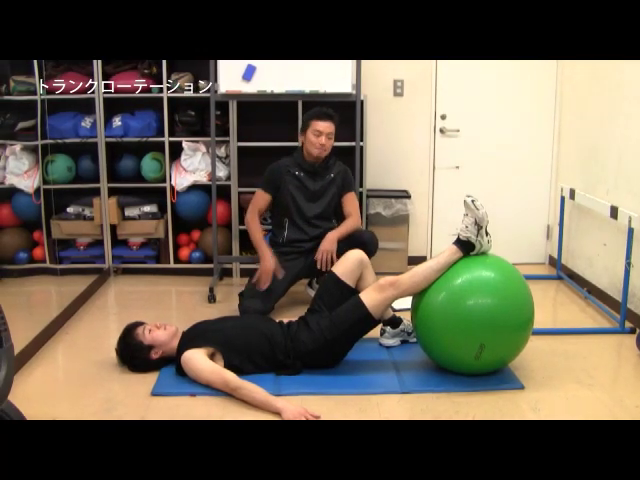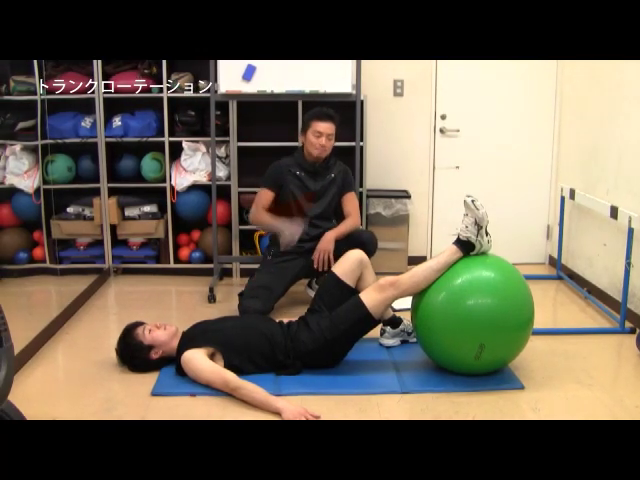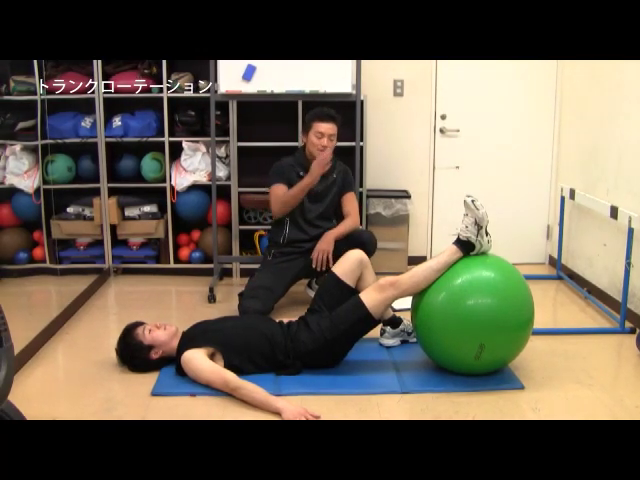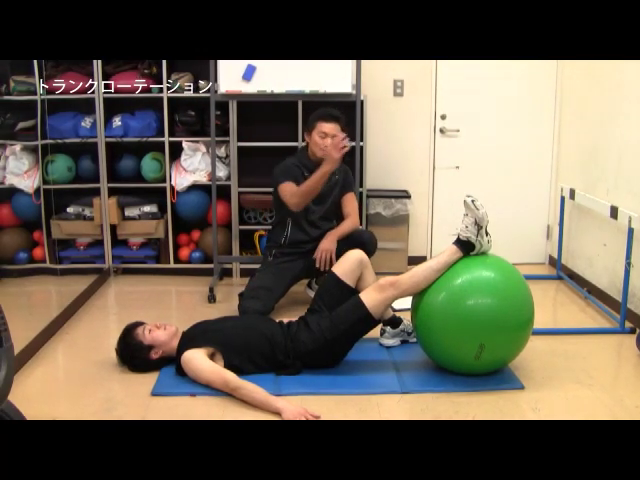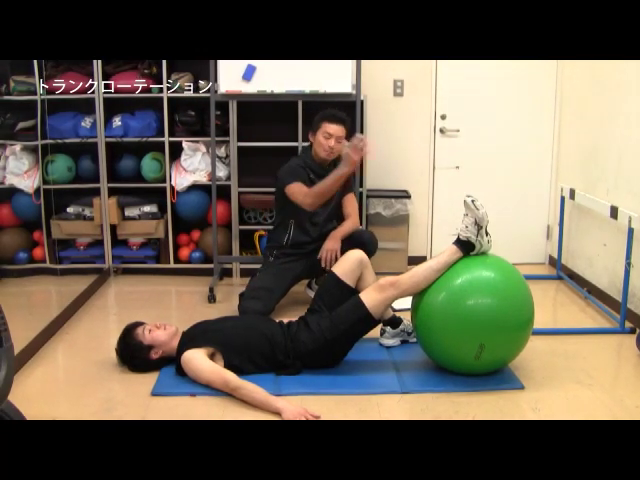
dt=0.1s
person 1, frame 1
left shoulder: (194, 333)
right shoulder: (190, 358)
right elbow: (231, 383)
right wrist: (281, 406)
left hip: (301, 327)
right hip: (309, 348)
left knee: (357, 256)
right knee: (388, 286)
right ankle: (465, 244)
person 1, frame 2
left shoulder: (194, 333)
right shoulder: (189, 358)
right elbow: (230, 383)
right wrist: (281, 406)
left hip: (302, 328)
right hip: (310, 348)
left knee: (358, 256)
right knee: (388, 286)
right ankle: (465, 244)
person 1, frame 3
left shoulder: (194, 333)
right shoulder: (190, 358)
right elbow: (231, 382)
right wrist: (281, 406)
left hip: (301, 327)
right hip: (309, 348)
left knee: (357, 257)
right knee: (388, 286)
right ankle: (465, 244)
person 1, frame 4
left shoulder: (195, 333)
right shoulder: (190, 358)
right elbow: (230, 382)
right wrist: (281, 406)
left hip: (302, 328)
right hip: (310, 348)
left knee: (357, 257)
right knee: (388, 285)
right ankle: (465, 244)
person 1, frame 5
left shoulder: (194, 333)
right shoulder: (190, 358)
right elbow: (231, 382)
right wrist: (281, 406)
left hip: (302, 327)
right hip: (309, 348)
left knee: (357, 257)
right knee: (388, 286)
right ankle: (465, 244)
person 2, frame 1
left shoulder: (340, 172)
right shoulder: (280, 170)
left elbow: (354, 218)
right elbow: (252, 215)
left wrist: (333, 235)
right wrist: (265, 255)
left hip: (322, 247)
right hip: (286, 252)
left knee: (368, 240)
right knee: (251, 308)
person 2, frame 2
left shoulder: (341, 172)
right shoulder: (281, 169)
left elbow: (354, 218)
right elbow: (255, 213)
left wrist: (331, 236)
right wrist: (280, 226)
left hip: (322, 247)
right hip: (286, 252)
left knee: (367, 240)
right knee: (250, 308)
left ankle: (322, 282)
person 2, frame 3
left shoulder: (341, 172)
right shoulder: (284, 168)
left elbow: (353, 218)
right elbow: (278, 209)
left wrist: (330, 236)
right wrist: (312, 178)
left hip: (322, 247)
right hip: (286, 251)
left knee: (366, 240)
right knee: (250, 309)
left ankle: (323, 283)
person 2, frame 4
left shoulder: (341, 172)
right shoulder: (287, 168)
left elbow: (352, 218)
right elbow: (296, 203)
left wrist: (332, 236)
right wrist: (327, 167)
left hip: (322, 247)
right hip: (286, 252)
left knee: (366, 240)
right knee: (250, 309)
left ankle: (323, 283)
person 2, frame 5
left shoulder: (343, 171)
right shoulder: (292, 169)
left elbow: (353, 218)
right elbow: (309, 202)
left wrist: (336, 236)
right wrist: (346, 169)
left hip: (323, 248)
right hip: (287, 253)
left knee: (367, 240)
right knee: (251, 310)
